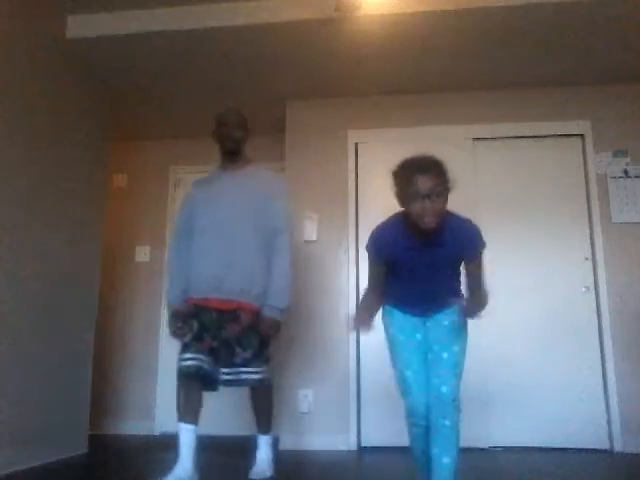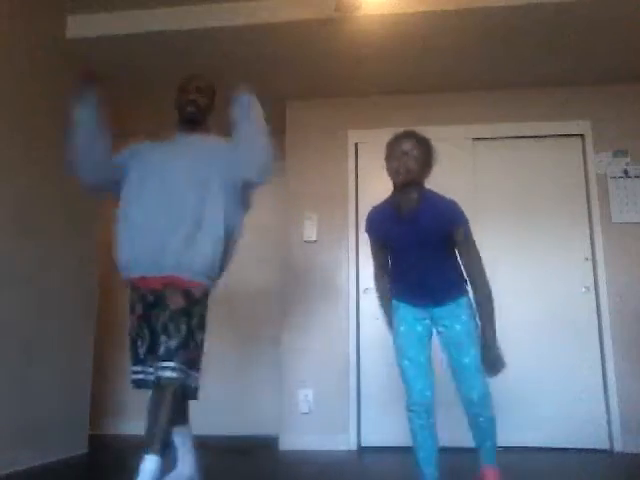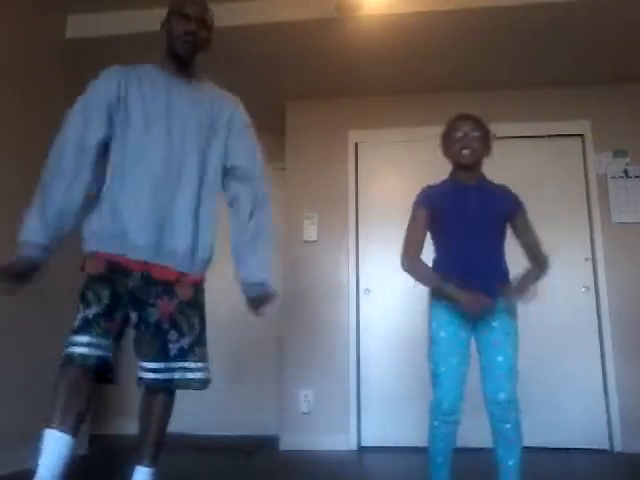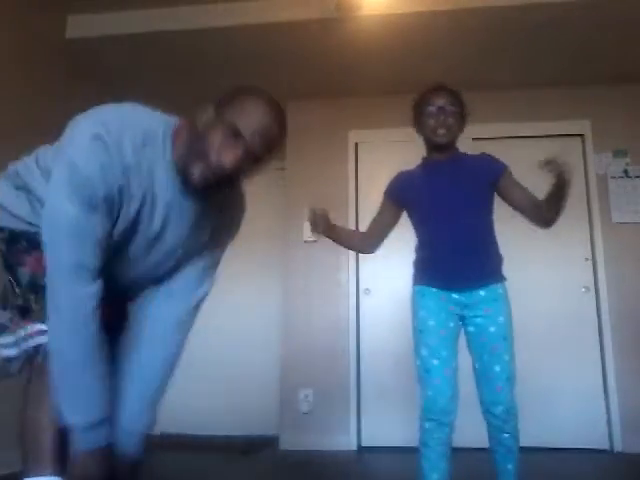
dt=0.7s
person 1, frame 1
left shoulder: (268, 183)
right shoulder: (198, 190)
left elbow: (280, 246)
right elbow: (181, 246)
left wrist: (274, 305)
right wrist: (176, 301)
left hip: (248, 299)
right hip: (201, 299)
left knee: (255, 376)
right knee: (190, 370)
person 1, frame 2
left shoulder: (226, 150)
right shoulder: (143, 152)
left elbow: (255, 169)
right elbow: (94, 172)
left wrist: (247, 107)
right wrist: (87, 108)
left hip: (186, 274)
right hip: (143, 271)
left knee: (172, 370)
right knee: (157, 369)
person 1, frame 3
left shoulder: (226, 109)
right shoulder: (118, 84)
left elbow: (249, 185)
right elbow: (70, 158)
left wrist: (256, 270)
left hip: (179, 260)
right hip: (113, 246)
left knee: (163, 372)
right knee: (84, 351)
person 1, frame 4
left shoulder: (223, 211)
right shoulder: (105, 142)
left elbow: (170, 311)
right elbow: (73, 288)
left wrist: (129, 433)
right wrist: (91, 431)
right knee: (55, 354)
person 2, frame 1
left shoulder: (464, 232)
right shoulder: (385, 237)
left elbow: (476, 293)
right elbow: (375, 291)
left wrist: (472, 305)
right wrist: (364, 314)
left hip: (446, 315)
right hip: (402, 316)
left knee: (444, 401)
right knee: (418, 406)
person 2, frame 2
left shoulder: (446, 211)
right shoulder: (377, 218)
left elbow: (477, 277)
right elbow: (383, 276)
left wrist: (491, 342)
right wrist: (393, 322)
left hip: (453, 305)
right hip: (407, 310)
left knee: (475, 394)
right knee: (418, 401)
person 2, frame 3
left shoulder: (505, 198)
right shoulder: (431, 197)
left elbow: (538, 258)
right elbow: (409, 258)
left wrist: (521, 286)
right wrist: (455, 293)
left hip: (498, 309)
right hip: (449, 308)
left knee: (502, 399)
right knee: (445, 403)
person 2, frame 4
left shoulder: (487, 168)
right shoulder: (405, 183)
left elbow: (543, 215)
right elbow: (371, 240)
left wrist: (560, 186)
right wrist: (332, 231)
left hip: (487, 293)
right hip: (433, 295)
left knee: (500, 402)
right knee: (438, 403)
